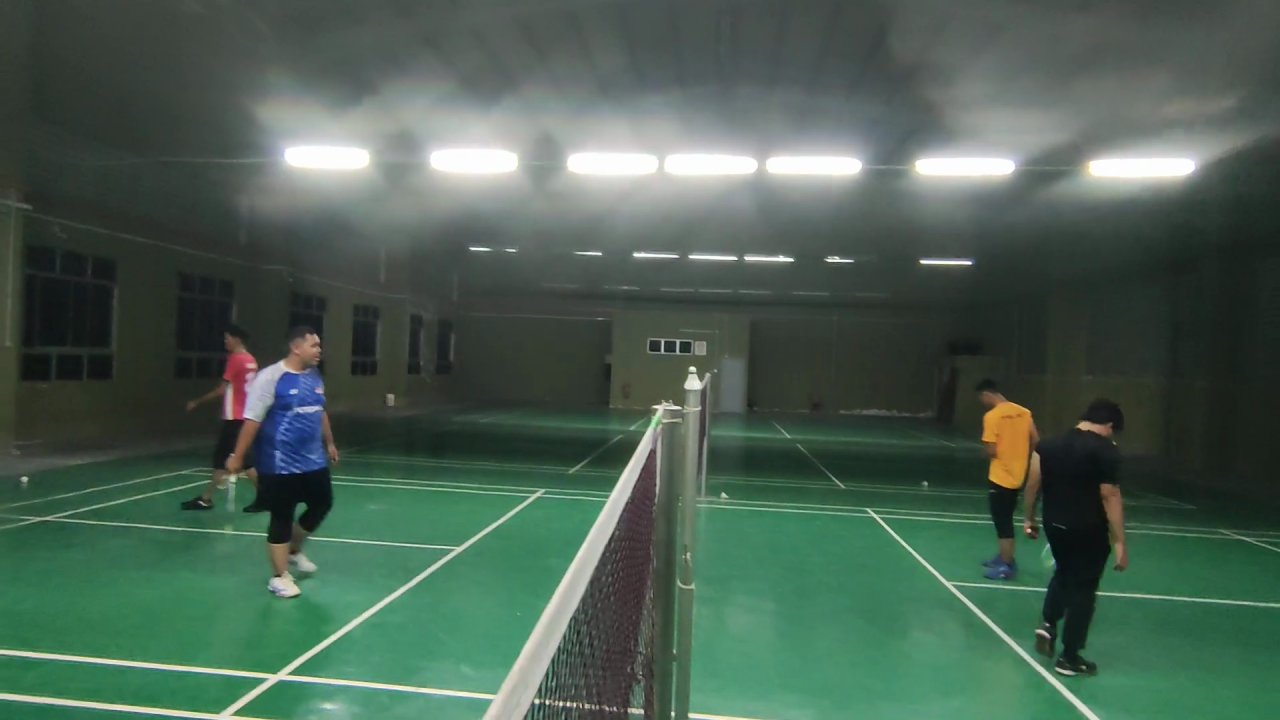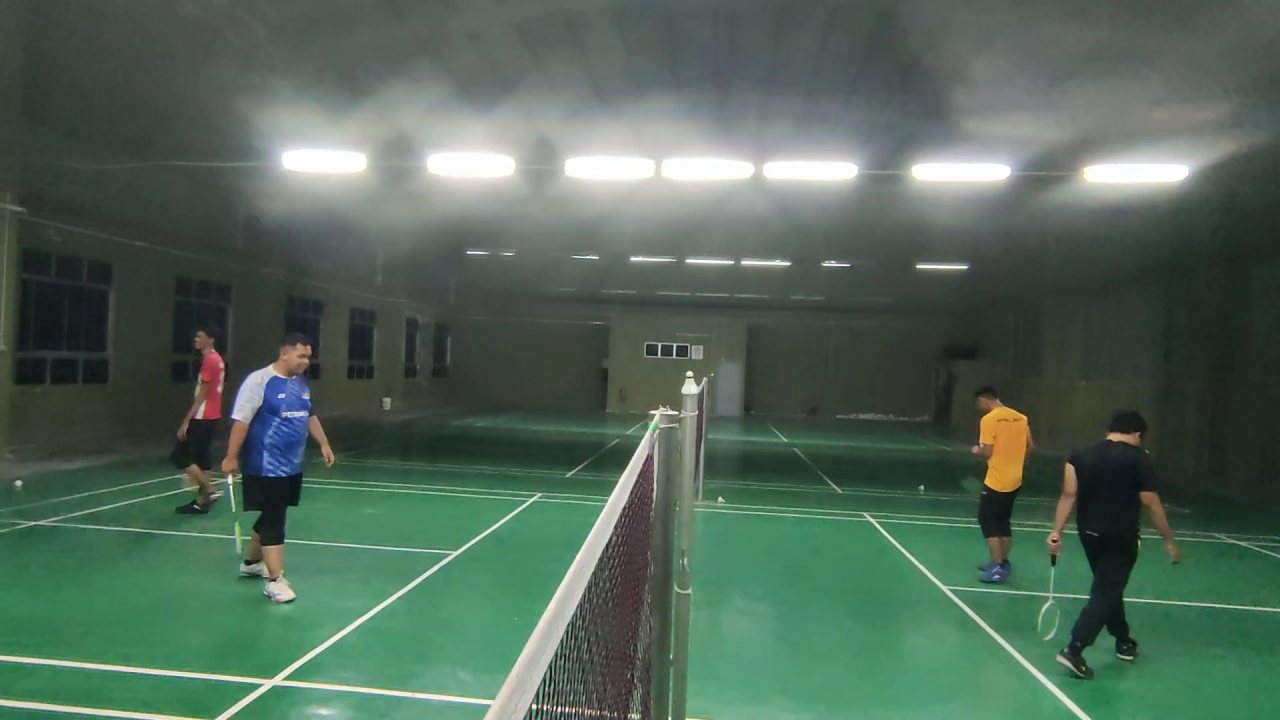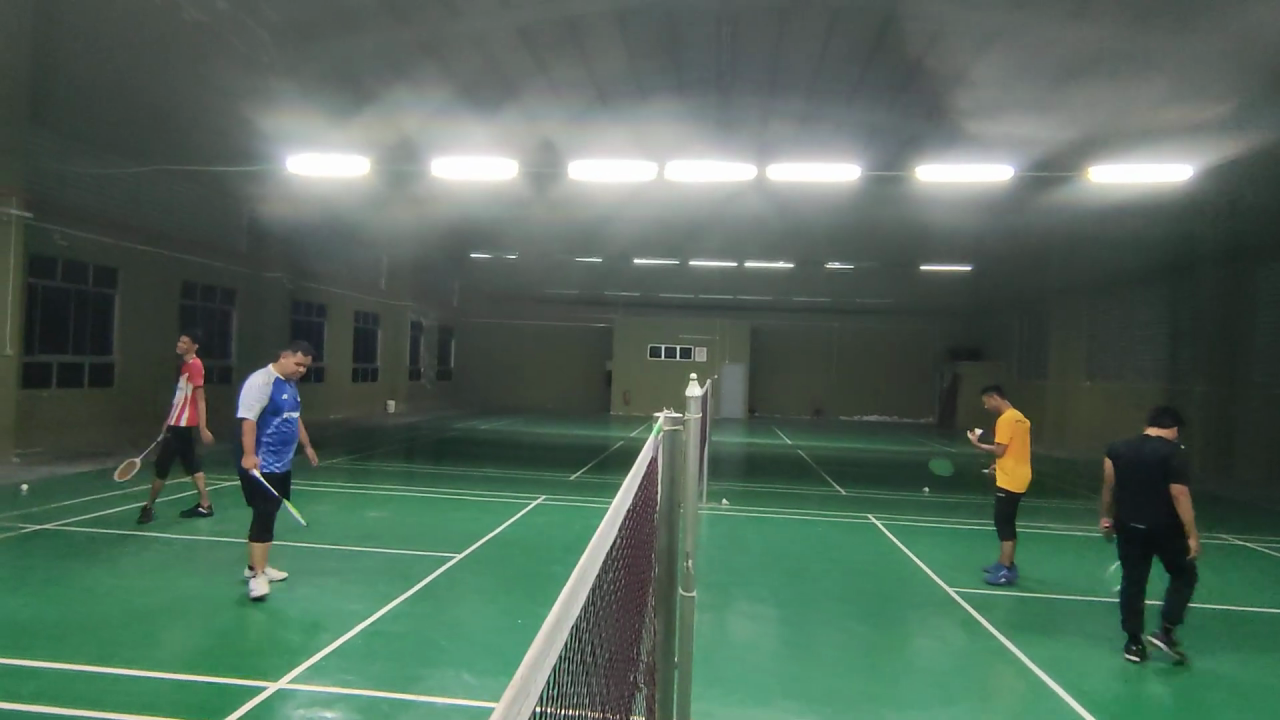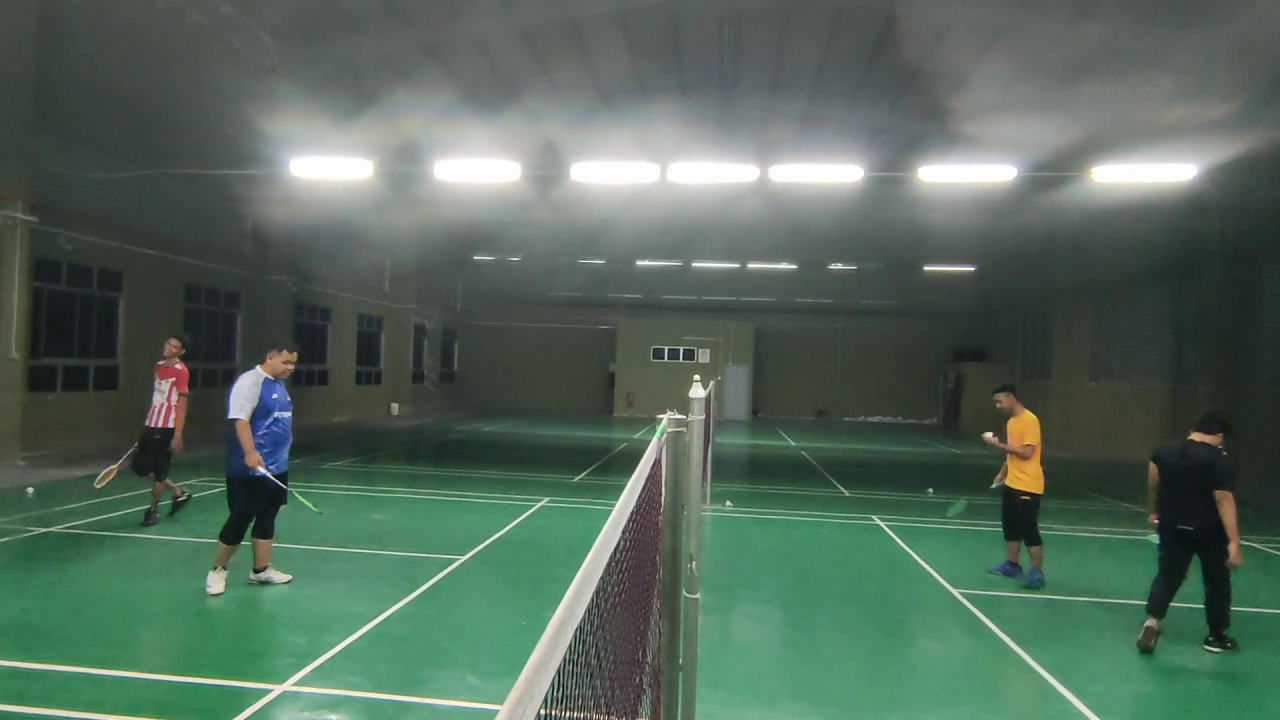
dt=0.3s
person 1, frame 1
left shoulder: (315, 376)
right shoulder: (270, 378)
right elbow: (252, 420)
left wrist: (329, 443)
right wrist: (237, 456)
left hip: (313, 461)
right hip: (280, 464)
left knee: (322, 505)
right knee: (282, 519)
left ankle: (293, 552)
right ankle: (280, 576)
person 1, frame 2
left shoulder: (301, 383)
right shoulder: (259, 381)
left elbow: (309, 417)
right elbow: (240, 420)
left wrist: (324, 444)
right wrist: (231, 456)
left hip: (291, 466)
right hip: (265, 467)
left knee: (271, 516)
right knee: (274, 520)
left ankle: (252, 562)
right ankle: (275, 581)
person 1, frame 3
left shoulder: (290, 384)
right shoulder: (261, 381)
right elbow: (248, 419)
left wrist: (307, 445)
right wrist: (249, 454)
left hip: (281, 463)
right hip: (260, 465)
left knee: (268, 515)
right knee: (265, 515)
left ankle: (256, 566)
right ankle: (258, 576)
person 1, frame 4
left shoulder: (279, 384)
right shoulder: (250, 381)
right elbow: (240, 419)
right wrist: (250, 453)
left hip: (276, 466)
right hip: (249, 468)
left knee: (267, 518)
right knee: (241, 519)
left ankle: (261, 569)
right ankle: (218, 571)
person 2, frame 1
left shoulder: (1049, 444)
right shoulder: (1105, 450)
left elbow: (1033, 483)
right elbow: (1110, 496)
left wrist: (1029, 518)
right wrist: (1120, 541)
left hip: (1055, 525)
right hip: (1089, 531)
left knee: (1064, 577)
right knee: (1082, 590)
left ankle: (1047, 625)
right ankle: (1069, 657)
person 2, frame 2
left shoulder: (1081, 456)
right shoulder: (1138, 459)
left elbow: (1068, 495)
right elbow: (1150, 502)
left wrist: (1056, 531)
right wrist: (1169, 540)
left hip: (1089, 534)
right hip: (1120, 538)
left knee: (1106, 587)
right knee: (1105, 595)
left ankle: (1123, 641)
right ankle: (1072, 652)
person 2, frame 3
left shoulder: (1118, 449)
right shoulder: (1173, 453)
left elbow: (1108, 487)
right elbow: (1180, 495)
left wrist: (1106, 517)
right wrist: (1192, 536)
left hip: (1128, 526)
right hip: (1164, 529)
left knee: (1132, 582)
right knee: (1184, 577)
left ankle: (1134, 642)
right ankle: (1165, 632)
person 2, frame 4
left shoulder: (1163, 453)
right shoulder: (1217, 459)
left elbow: (1154, 488)
right elbow: (1224, 501)
left wrist: (1155, 513)
right wrist: (1234, 542)
left hip: (1173, 528)
right hip: (1209, 532)
left knee: (1167, 576)
right knee: (1217, 582)
left ankle: (1153, 620)
right ankle: (1216, 637)
person 3, frame 1
left shoulder: (991, 416)
right shoulder: (1023, 412)
left elbow: (991, 451)
right elbow: (1035, 440)
right wrist: (1031, 462)
left hip: (1001, 477)
right hip: (1016, 475)
left knee: (1002, 520)
right knee: (1005, 518)
left ankle: (1007, 566)
right ankle: (1005, 556)
person 3, frame 2
left shoulder: (989, 419)
right shoulder: (1020, 418)
left elbow: (987, 452)
right elbow: (1030, 446)
left wrist: (978, 451)
left hip: (997, 480)
right hip: (1014, 480)
left knee: (987, 520)
right knee: (1002, 521)
left ankle: (997, 568)
right ankle: (1002, 563)
person 3, frame 3
left shoulder: (1005, 420)
right shoulder: (1021, 419)
left elbow: (999, 451)
left wrist: (977, 443)
right wrist: (1000, 465)
left hip: (1009, 481)
right hip: (1018, 480)
left knee: (1003, 524)
right knee: (1007, 523)
left ankle: (1006, 571)
right ankle: (1007, 564)
person 3, frame 4
left shoulder: (1029, 421)
right shoulder: (1011, 421)
left elbow: (1028, 452)
left wrist: (1000, 444)
right wrist: (1003, 473)
left hip: (1029, 486)
right hip: (1012, 483)
left knee: (1028, 528)
right knee: (1010, 525)
left ankle: (1036, 571)
right ankle: (1012, 564)
person 4, frame 1
left shoulder: (235, 360)
right shoulder: (251, 361)
left elbow: (221, 390)
left wrist: (196, 402)
left hip: (234, 418)
right hip: (242, 416)
right knee: (220, 457)
right ankle: (205, 499)
person 4, frame 2
left shoulder: (209, 359)
right shoulder: (214, 359)
left elbow: (202, 395)
left wrist: (186, 421)
left hip: (202, 417)
right hip: (210, 417)
left knee: (180, 456)
right knee: (202, 458)
left ankle: (211, 491)
right ankle: (201, 502)
person 4, frame 3
left shoulder: (193, 365)
right shoulder: (187, 365)
left elbow: (200, 399)
left wrist: (203, 428)
right wrist: (168, 422)
left hip: (181, 425)
right hip: (178, 423)
left knee: (161, 465)
right knee: (191, 464)
left ankle: (149, 507)
right ankle: (205, 505)
person 4, frame 4
left shoulder: (180, 371)
right shoulder: (159, 366)
left elbow: (183, 403)
left wrist: (177, 434)
left hip: (166, 427)
right hip: (152, 425)
left knee: (158, 468)
right knee: (138, 465)
left ankle: (152, 510)
right ankle: (178, 493)
